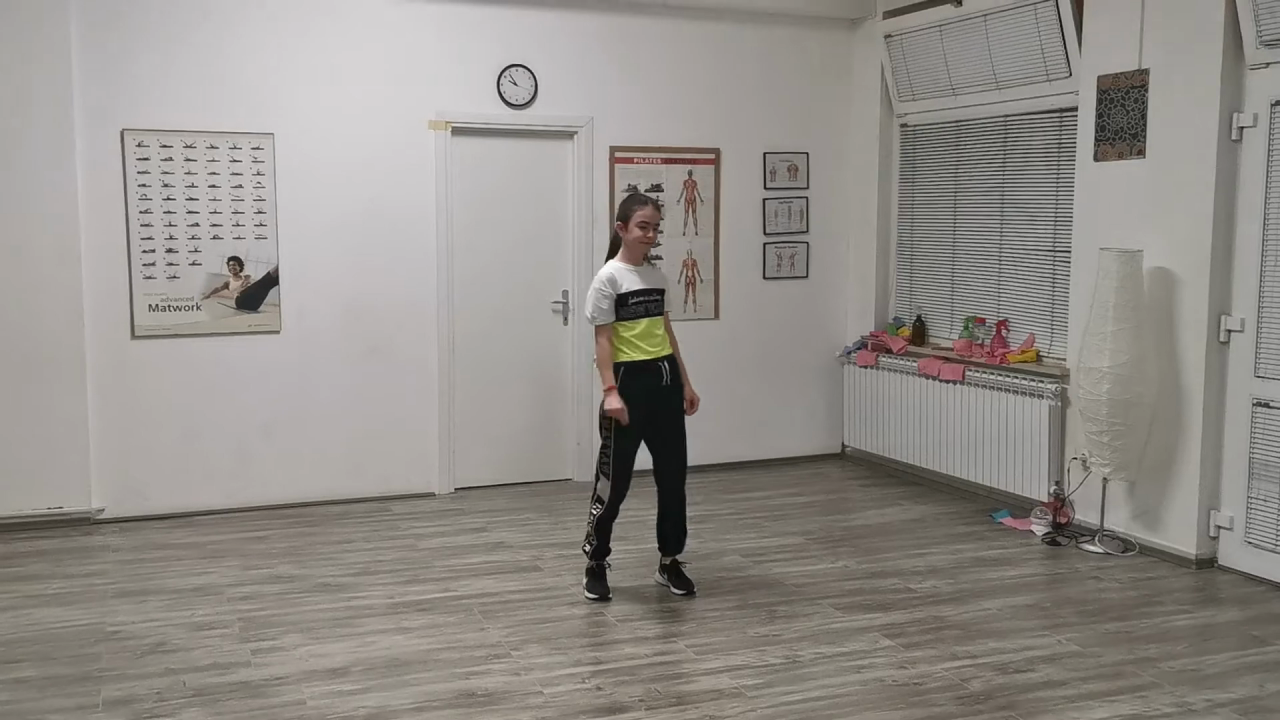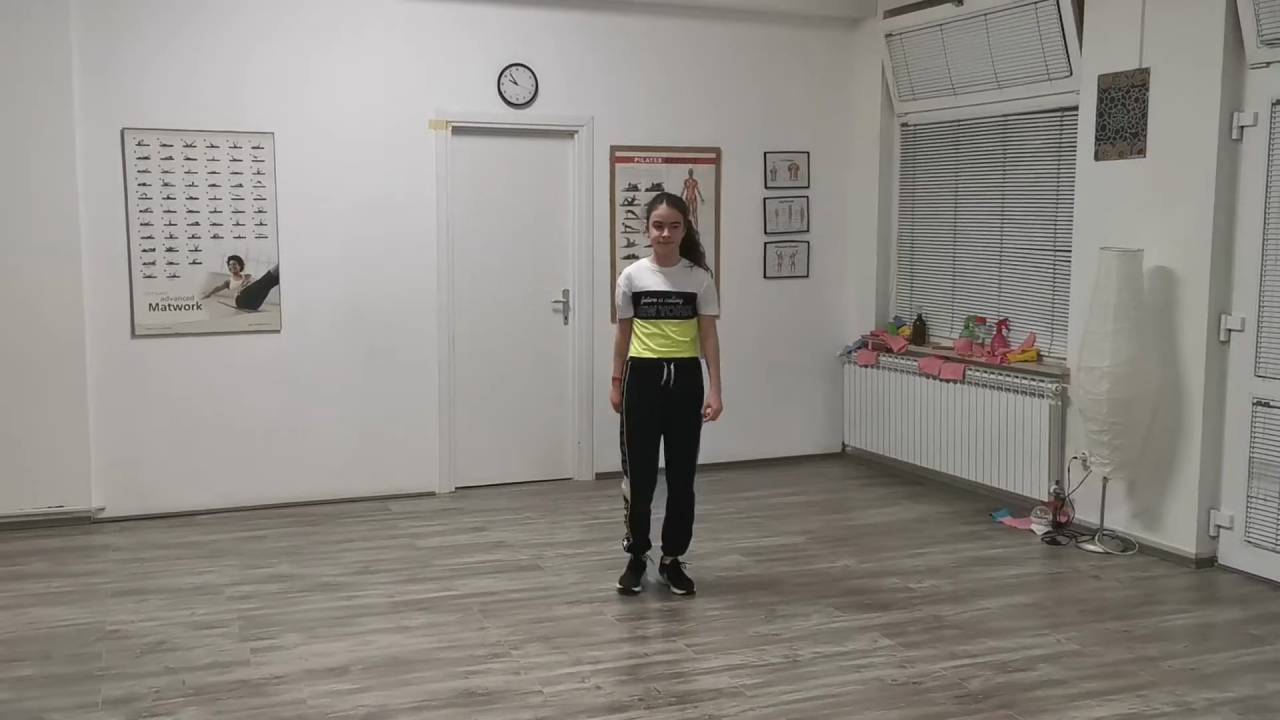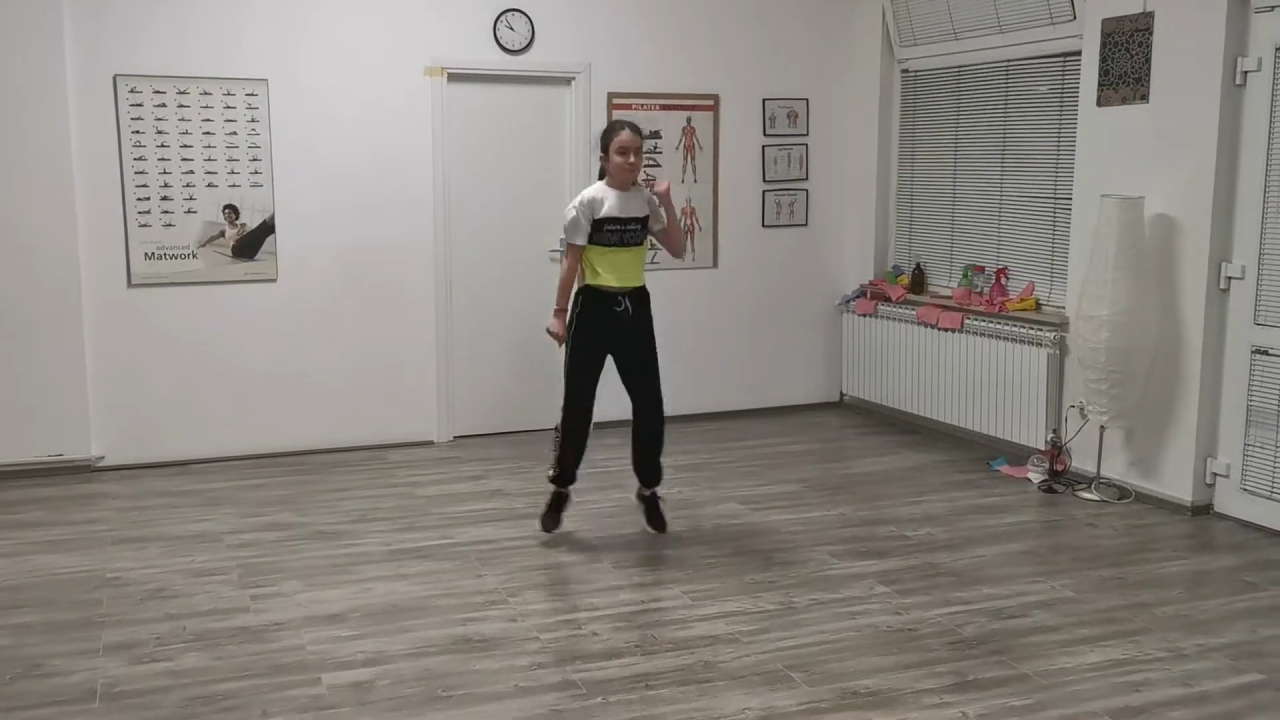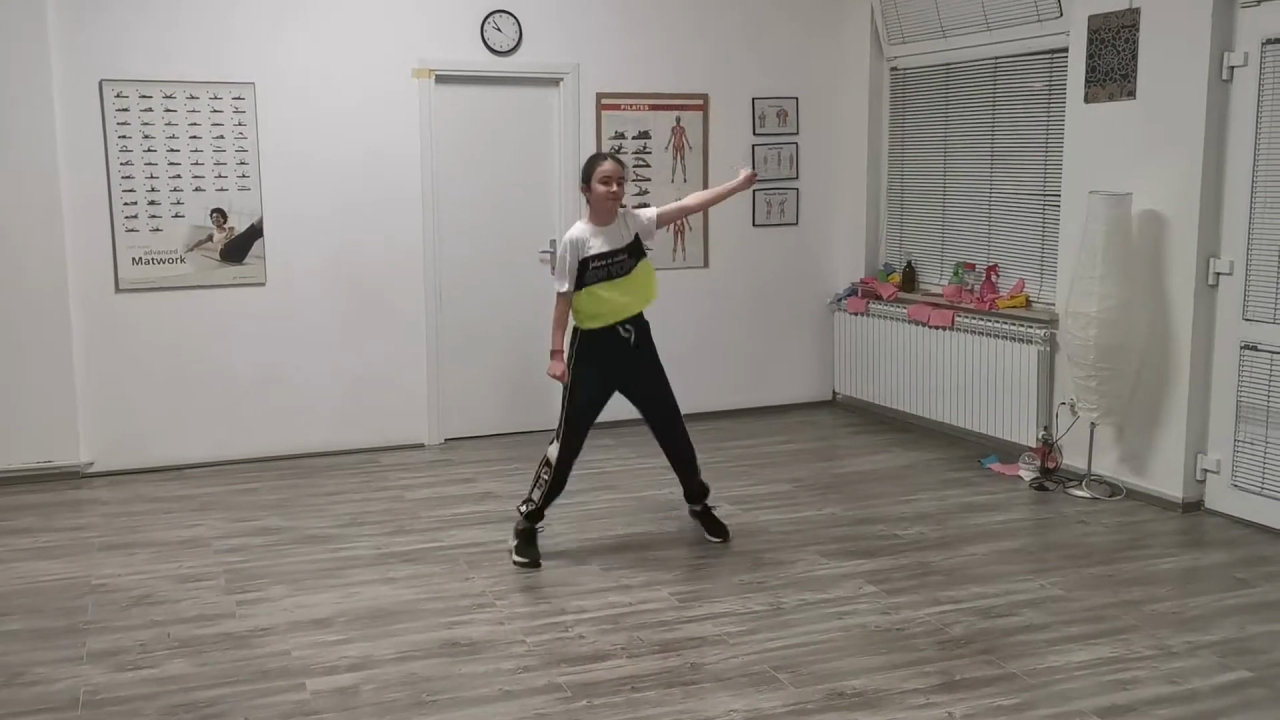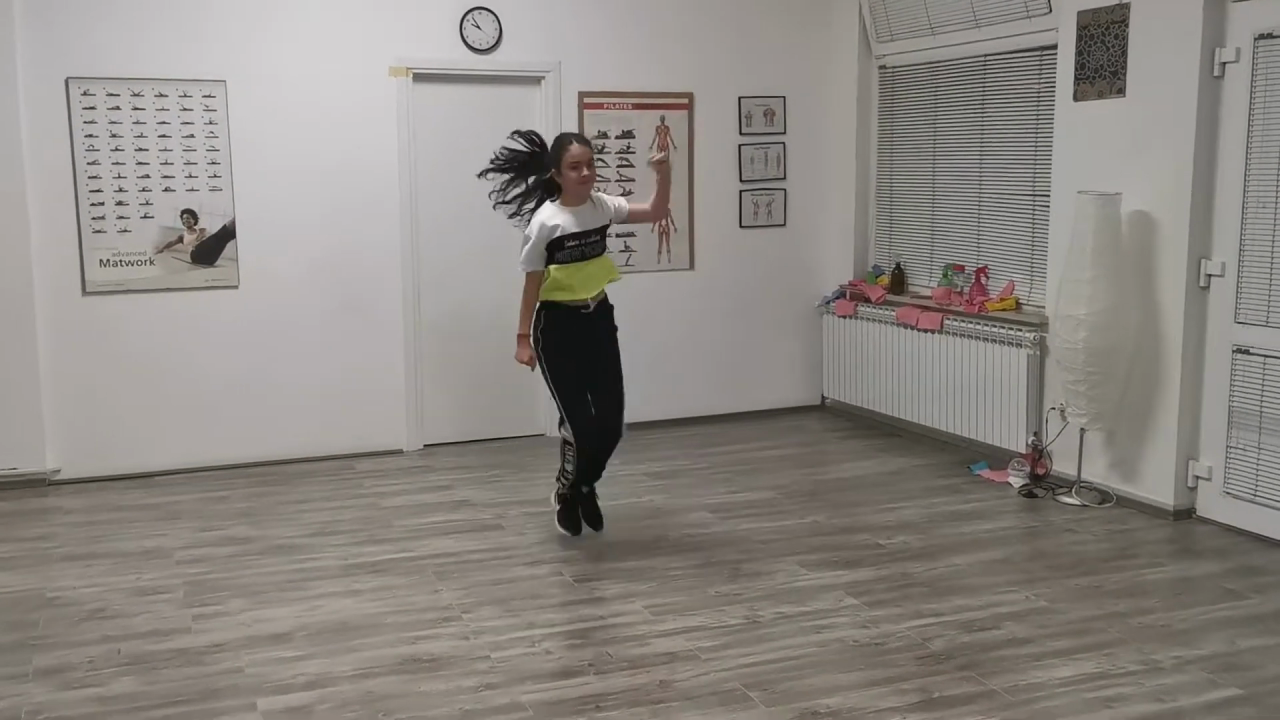
dt=1s
person 1, frame 1
left shoulder: (657, 275)
right shoulder: (608, 278)
right elbow: (603, 340)
left wrist: (685, 382)
right wrist: (610, 391)
left hip: (666, 379)
right hip: (630, 381)
left knee: (673, 476)
right knee: (615, 478)
left ankle: (670, 561)
right ankle: (596, 564)
person 1, frame 2
left shoulder: (699, 278)
right shoulder: (632, 276)
left elbow: (709, 336)
right elbow: (623, 331)
left wrist: (715, 390)
right wrist: (616, 381)
left hip: (684, 379)
right hip: (641, 377)
left knee: (682, 475)
right knee: (639, 473)
left ankle: (671, 559)
right ankle: (636, 556)
person 1, frame 3
left shoulder: (649, 199)
right shoulder: (588, 202)
left elbow: (677, 251)
right elbow: (571, 260)
left wrist: (669, 210)
right wrist: (559, 314)
left hip: (634, 306)
right hip: (592, 309)
left knee: (649, 405)
right knee: (577, 408)
left ankle: (648, 489)
right ankle: (560, 489)
person 1, frame 4
left shoulder: (633, 222)
right shoulder: (574, 242)
left elbow: (685, 207)
right elbow: (561, 305)
left wrist: (733, 187)
right wrist: (556, 355)
left hip: (634, 340)
right hip: (592, 348)
left knee: (673, 433)
right knee: (568, 443)
left ankle: (699, 505)
right ankle: (526, 526)
person 1, frame 5
left shoulder: (602, 205)
right shoulder: (544, 221)
left elbow: (657, 210)
right elbow: (529, 282)
left wrist: (663, 175)
right wrist: (523, 338)
left hip: (598, 318)
right hip: (555, 324)
left knee: (611, 418)
right knee: (578, 418)
left ankle: (583, 486)
right ankle: (567, 492)
